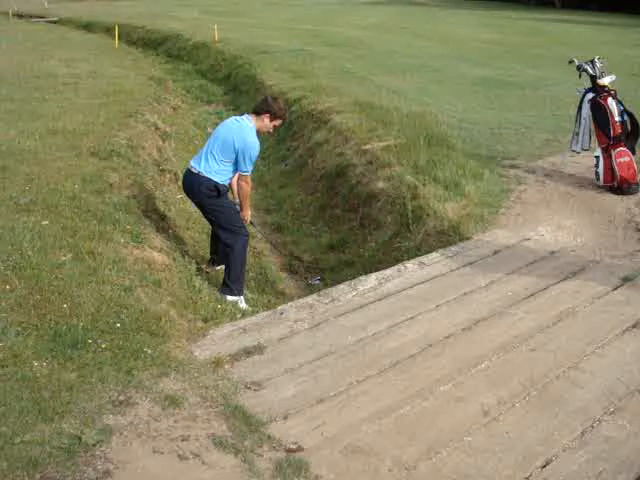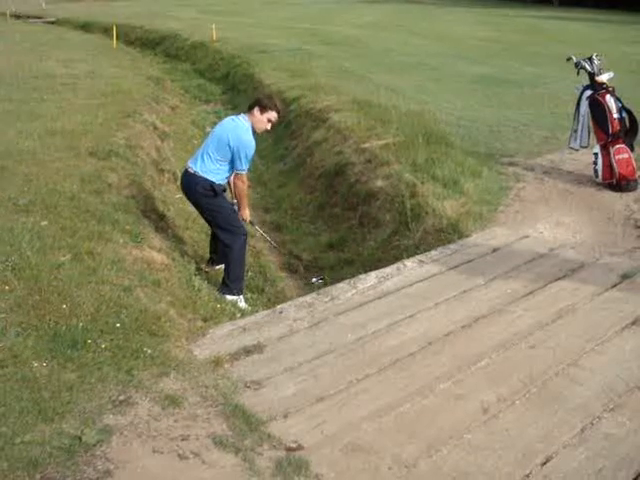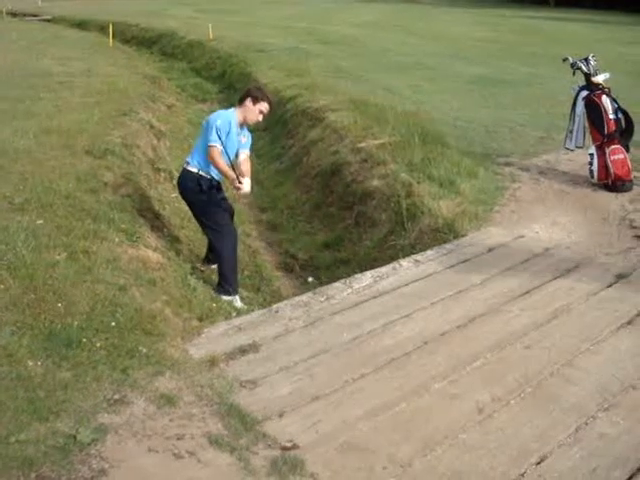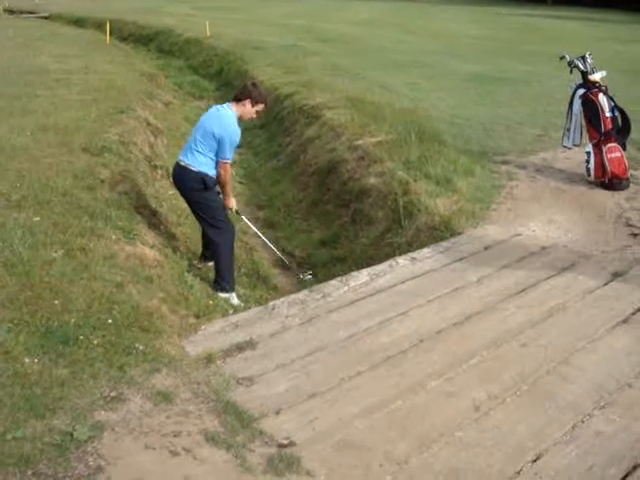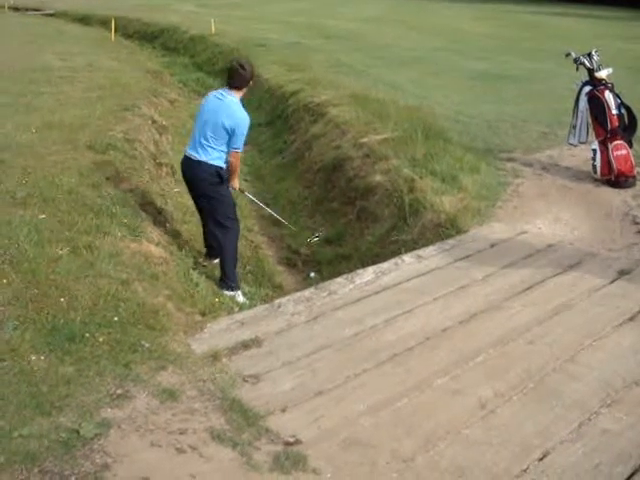
dt=0.5s
person 1, frame 1
left shoulder: (234, 121)
right shoulder: (250, 141)
right elbow: (244, 181)
left wrist: (238, 205)
right wrist: (245, 209)
left hip: (192, 177)
right hip: (206, 187)
left knee: (225, 217)
right knee: (239, 234)
left ankle: (218, 259)
right ankle: (233, 291)
person 1, frame 2
left shoulder: (231, 121)
right shoulder: (245, 139)
right elbow: (240, 179)
left wrist: (235, 202)
right wrist: (243, 208)
left hip: (190, 178)
right hip: (203, 187)
left knee: (224, 217)
right knee: (237, 234)
left ankle: (217, 259)
right ankle: (232, 290)
person 1, frame 3
left shoulder: (245, 133)
right shoulder: (221, 119)
left elbow: (243, 159)
right elbow: (213, 155)
left wrist: (246, 179)
right wrist: (233, 179)
left hip: (209, 181)
right hip: (195, 181)
left knee: (226, 215)
right knee: (227, 233)
left ankle: (211, 259)
right ankle: (227, 290)
person 1, frame 4
left shoulder: (218, 111)
right shoulder: (231, 128)
right elbow: (224, 169)
left wrist: (223, 194)
right wrist: (228, 196)
left hip: (184, 171)
right hip: (195, 179)
left knee: (213, 214)
right knee: (224, 229)
left ankle: (208, 255)
right ankle: (224, 287)
person 1, frame 5
left shoulder: (211, 97)
right shoulder: (240, 116)
right elbow: (233, 157)
right wrist: (234, 179)
left hip: (189, 163)
right hip: (209, 172)
left knee: (208, 213)
right knee: (228, 225)
left ankle: (212, 253)
right ankle: (229, 284)
